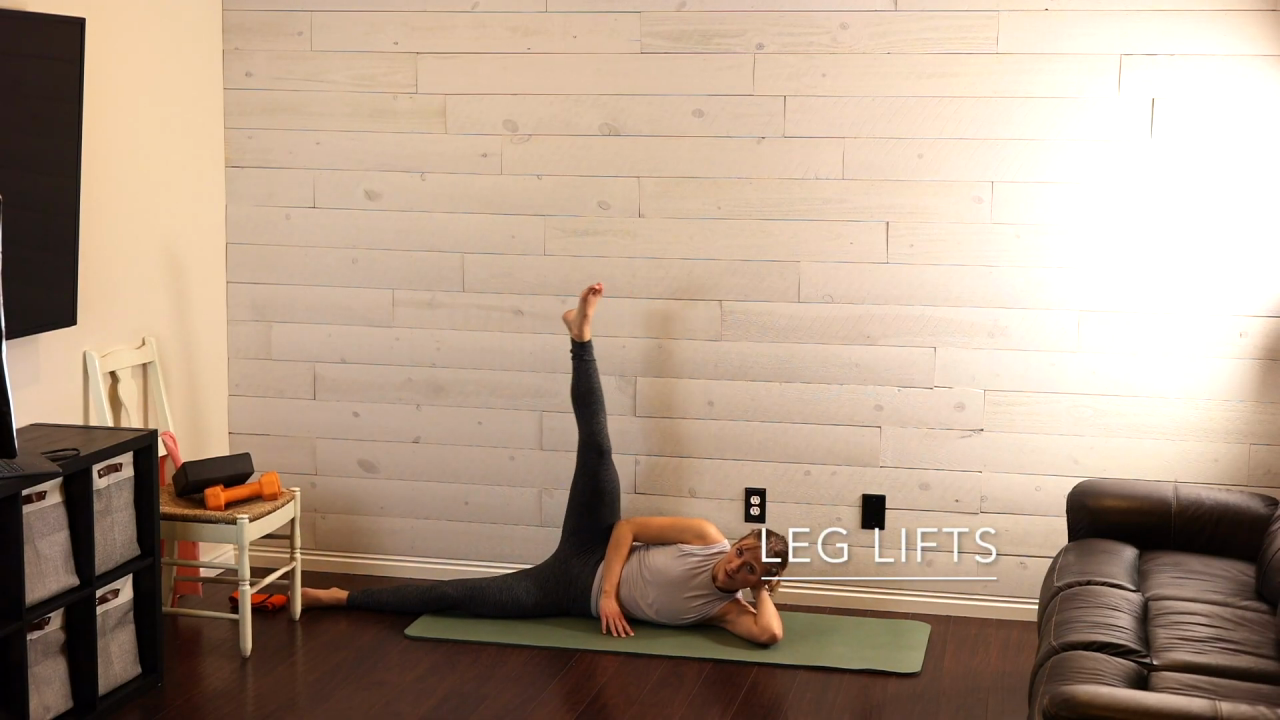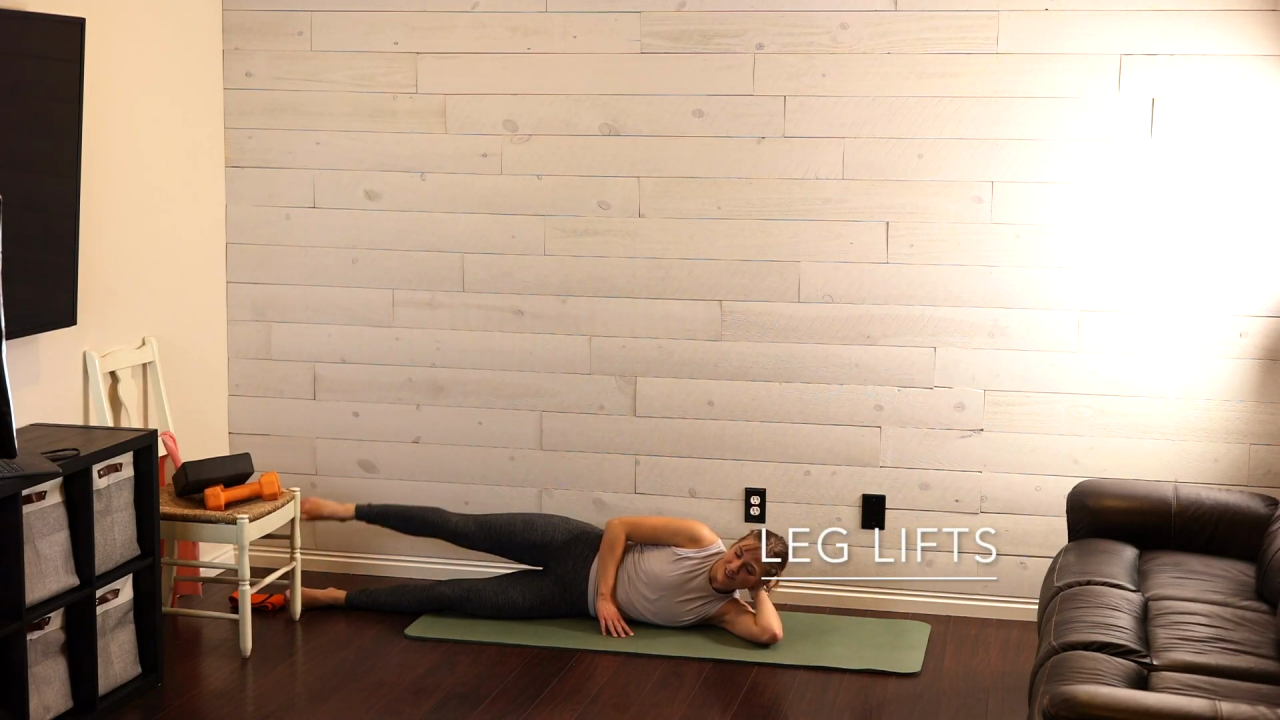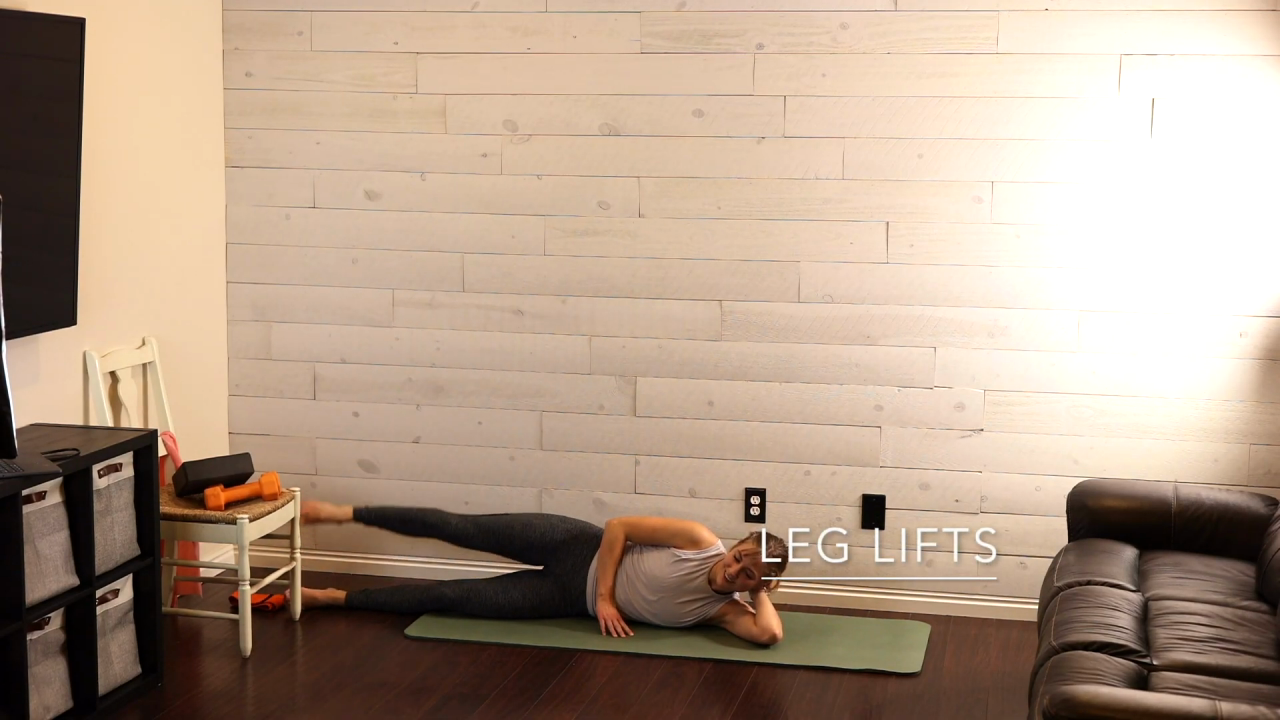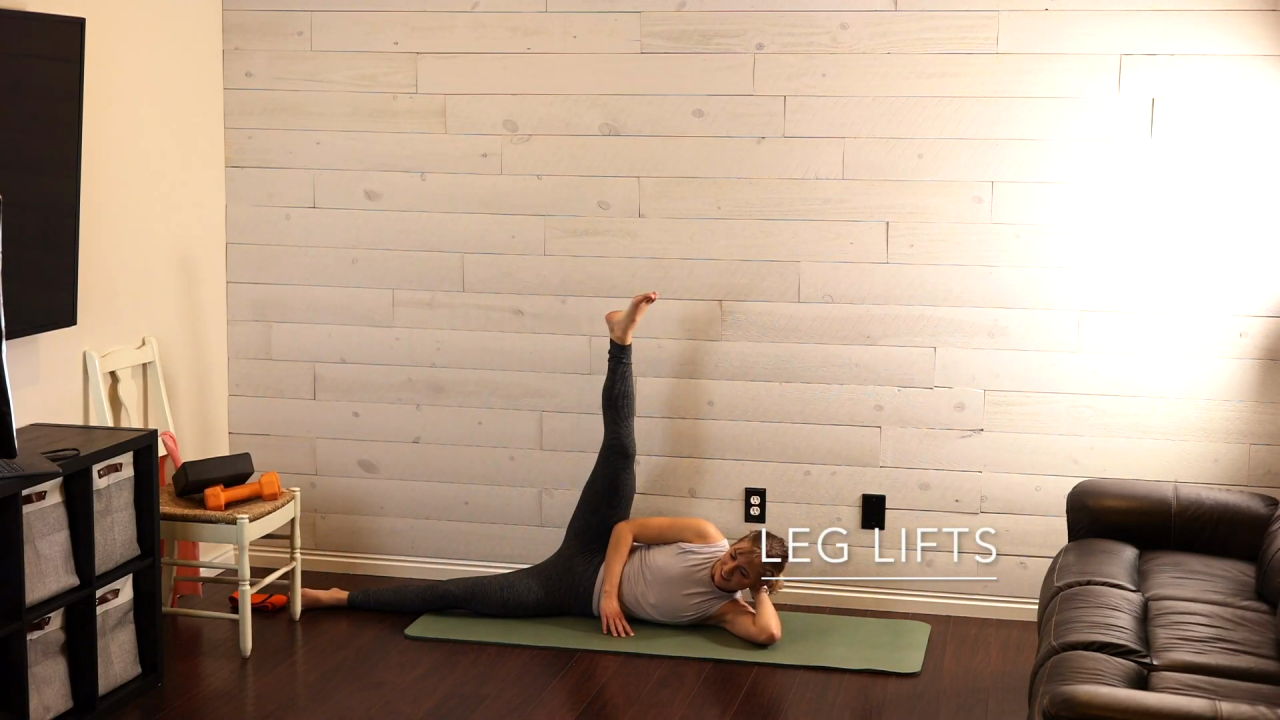
dt=0.7s
person 1, frame 1
left shoulder: (726, 609)
right shoulder: (707, 538)
right elbow: (629, 527)
left wrist: (762, 590)
right wrist: (609, 591)
left hip: (576, 598)
right hip: (592, 556)
left knee: (455, 596)
right knee: (596, 449)
left ankle: (339, 598)
right ankle: (582, 334)
person 1, frame 2
left shoulder: (725, 608)
right shoulder: (701, 540)
left elbow: (772, 633)
right elbow: (618, 526)
left wrist: (760, 590)
right wrist: (606, 593)
left hip: (574, 601)
right hip: (578, 554)
left knee: (454, 596)
right knee: (465, 529)
left ankle: (336, 597)
right ankle: (347, 510)
person 1, frame 3
left shoulder: (729, 607)
right shoulder: (700, 541)
left elbow: (765, 630)
right elbow: (619, 526)
left wrist: (763, 590)
right wrist: (604, 594)
left hip: (577, 596)
right hip: (578, 548)
left knee: (452, 595)
right knee: (461, 530)
left ankle: (338, 596)
right ankle: (345, 513)
person 1, frame 4
left shoulder: (725, 608)
right shoulder: (706, 536)
left elbow: (767, 633)
right elbow: (627, 528)
left wrist: (761, 589)
right wrist: (611, 591)
left hip: (580, 597)
right hip: (591, 555)
left knee: (458, 594)
right knee: (620, 447)
left ankle: (341, 599)
